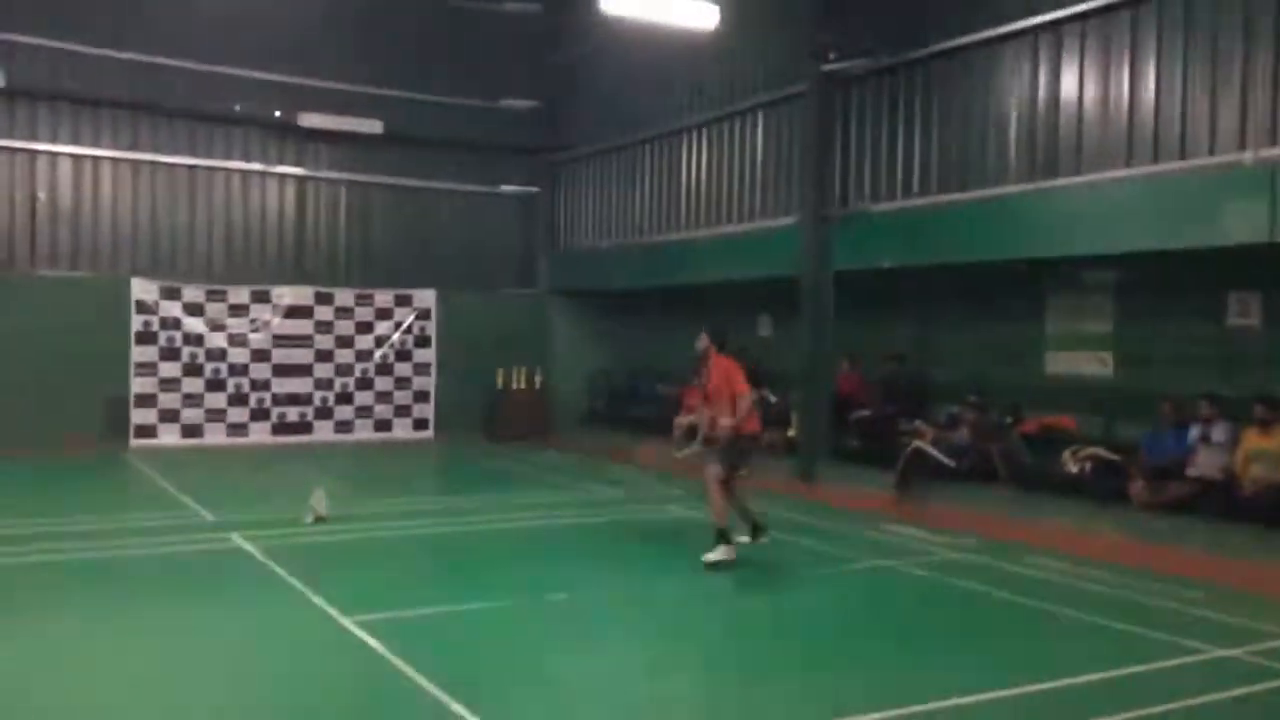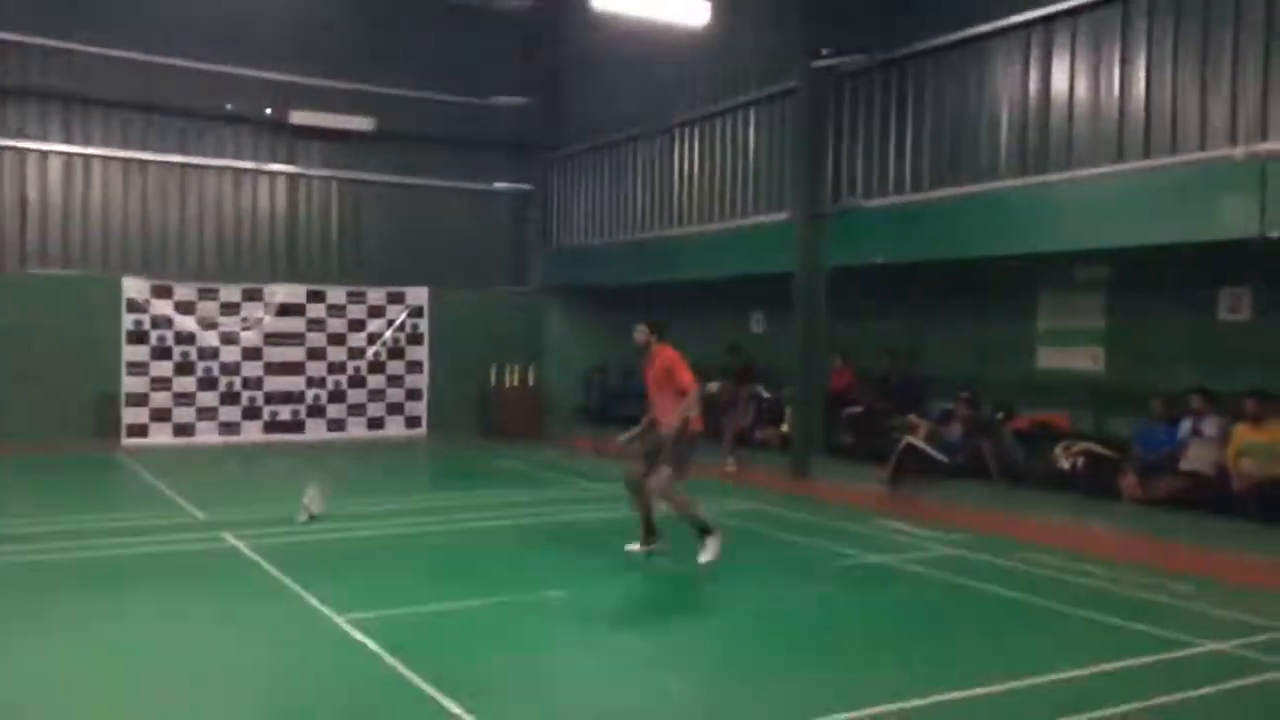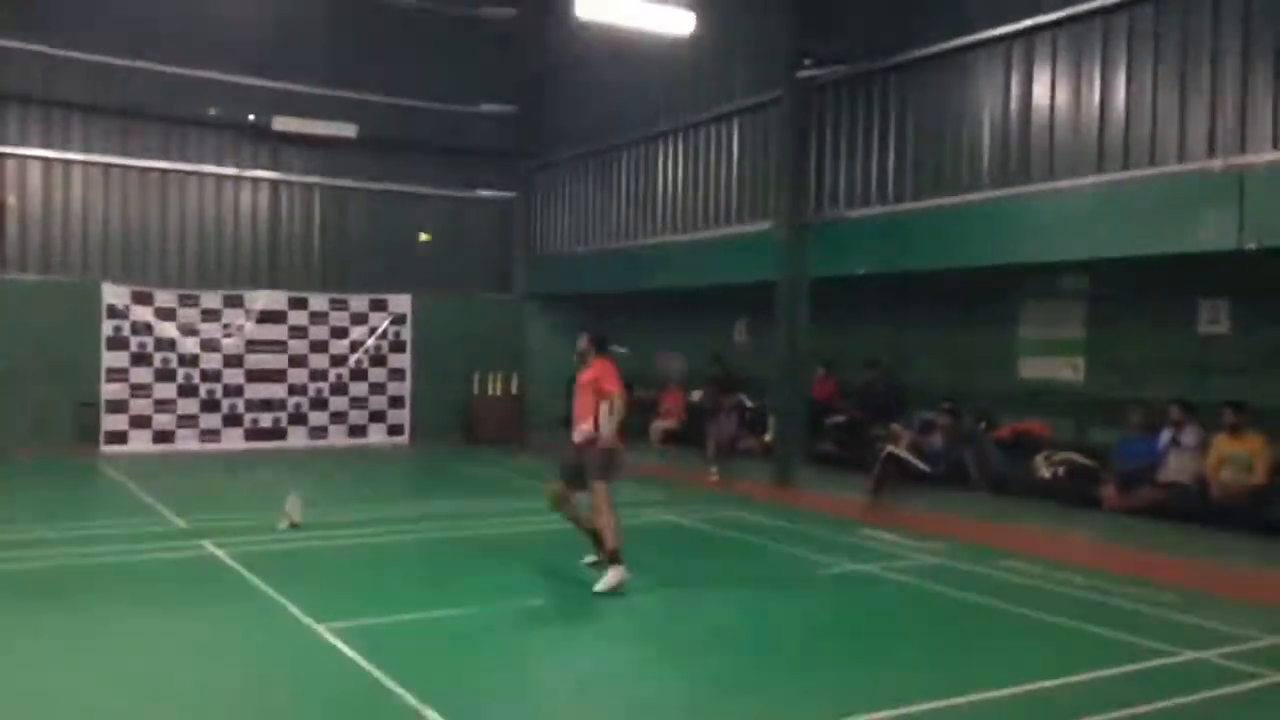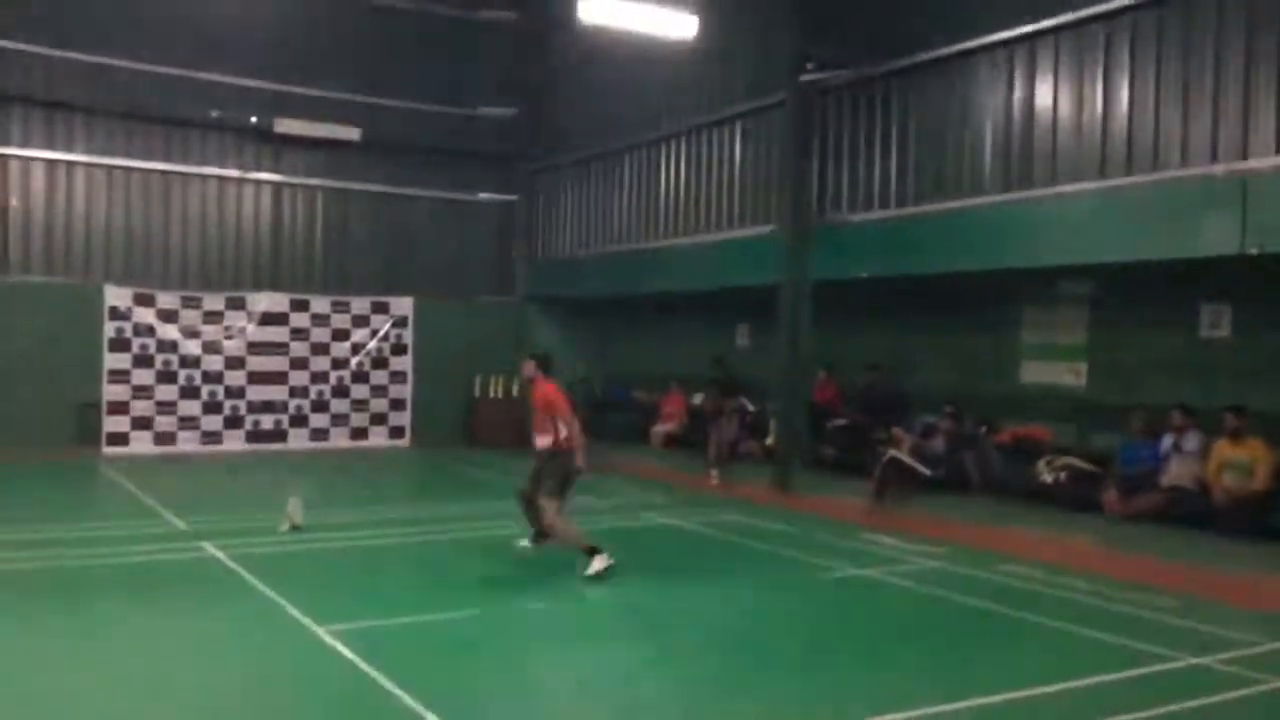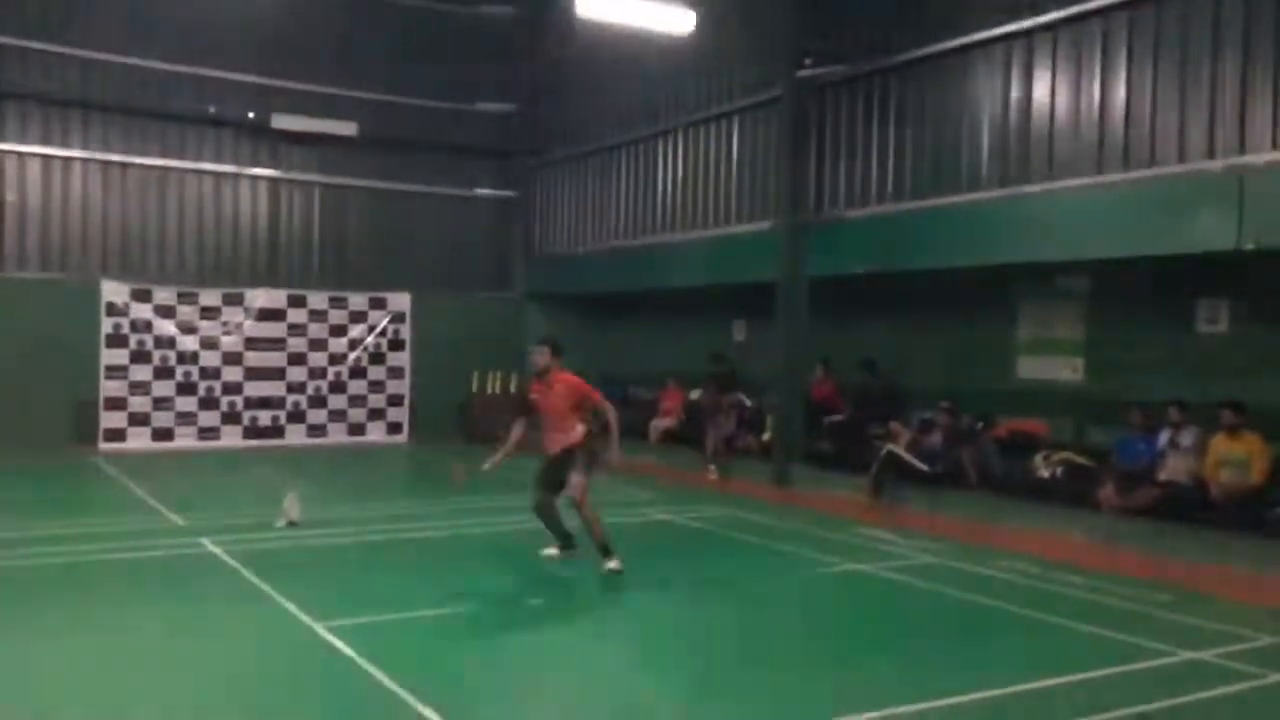
dt=0.4s
person 1, frame 1
left shoulder: (728, 366)
right shoulder: (708, 371)
left elbow: (748, 399)
right elbow: (710, 405)
left wrist: (731, 425)
right wrist: (706, 426)
left hip: (740, 433)
right hip: (725, 434)
left knee: (712, 476)
right knee: (728, 486)
left ankle: (724, 544)
right ankle: (757, 531)
person 1, frame 2
left shoulder: (670, 357)
right shoulder: (649, 363)
left elbow: (693, 393)
left wrist: (675, 423)
right wrist: (636, 431)
left hip: (683, 431)
right hip: (663, 431)
left knee: (662, 486)
right knee: (635, 480)
left ankle: (708, 533)
right ankle: (648, 538)
person 1, frame 3
left shoulder: (602, 368)
right shoulder: (588, 370)
left elbow: (618, 399)
left wrist: (611, 431)
left hip: (597, 445)
right hip: (580, 445)
left knee: (600, 502)
right knee: (556, 496)
left ankle: (616, 567)
right ankle: (601, 545)
person 1, frame 4
left shoulder: (547, 391)
right shoulder: (538, 392)
left elbow: (571, 422)
left wrist: (579, 454)
left hip: (559, 459)
right hip: (549, 458)
left knee: (550, 517)
right knee: (525, 496)
left ankle: (597, 555)
right ankle: (539, 536)
person 1, frame 5
left shoulder: (572, 384)
right shoulder: (532, 389)
left elbow: (607, 409)
right elbow: (522, 424)
left wrist: (614, 445)
right wrist: (501, 455)
left hip: (580, 448)
right hip: (554, 453)
left knee: (576, 495)
right knee: (542, 506)
left ankle: (608, 555)
right ankle: (566, 542)
